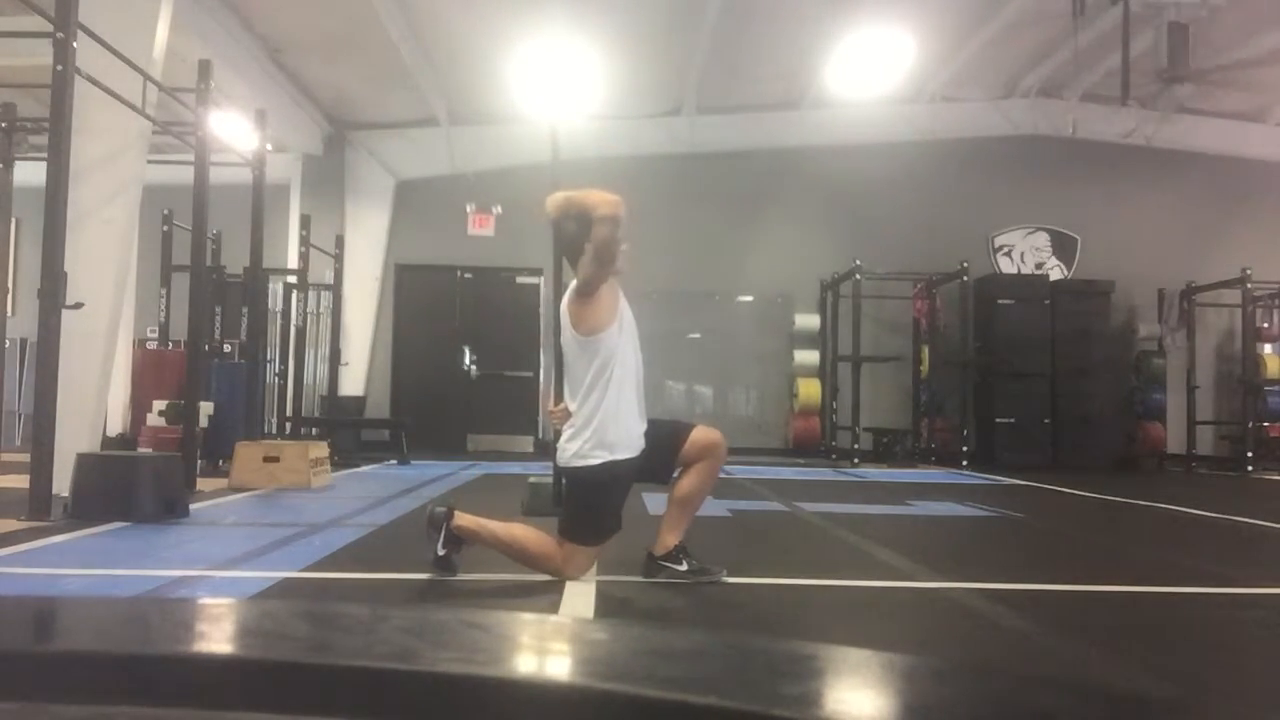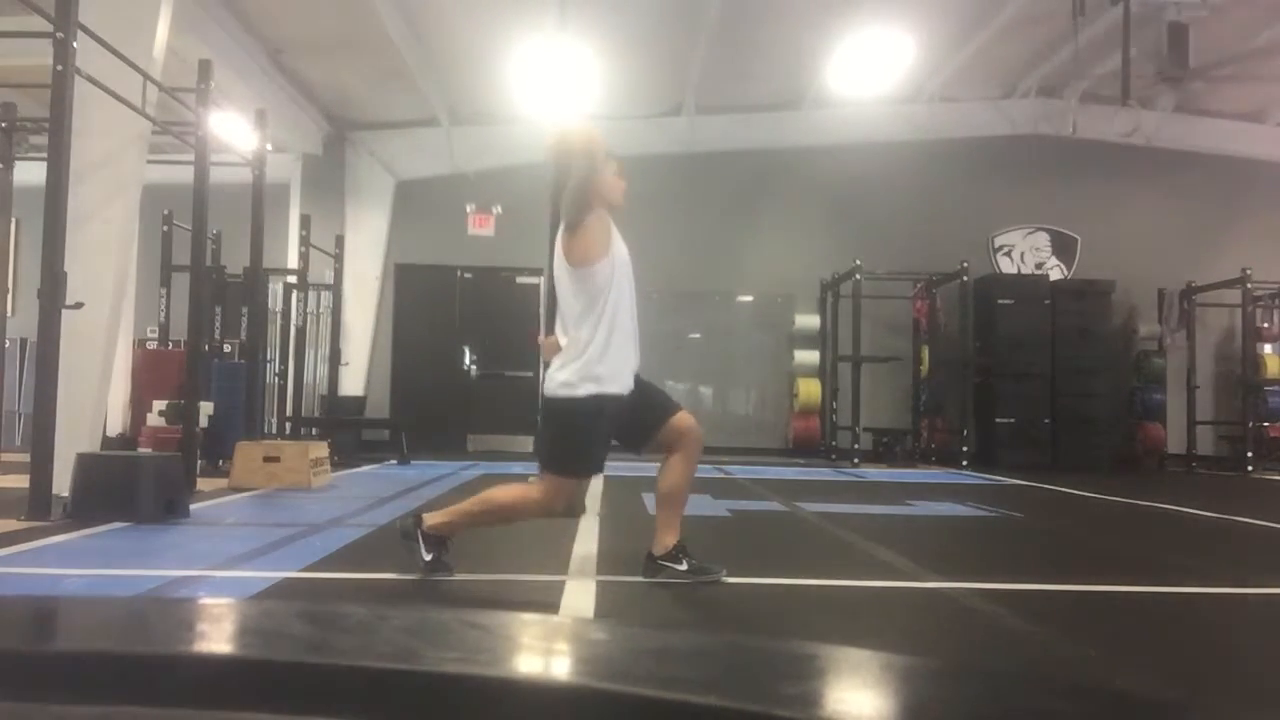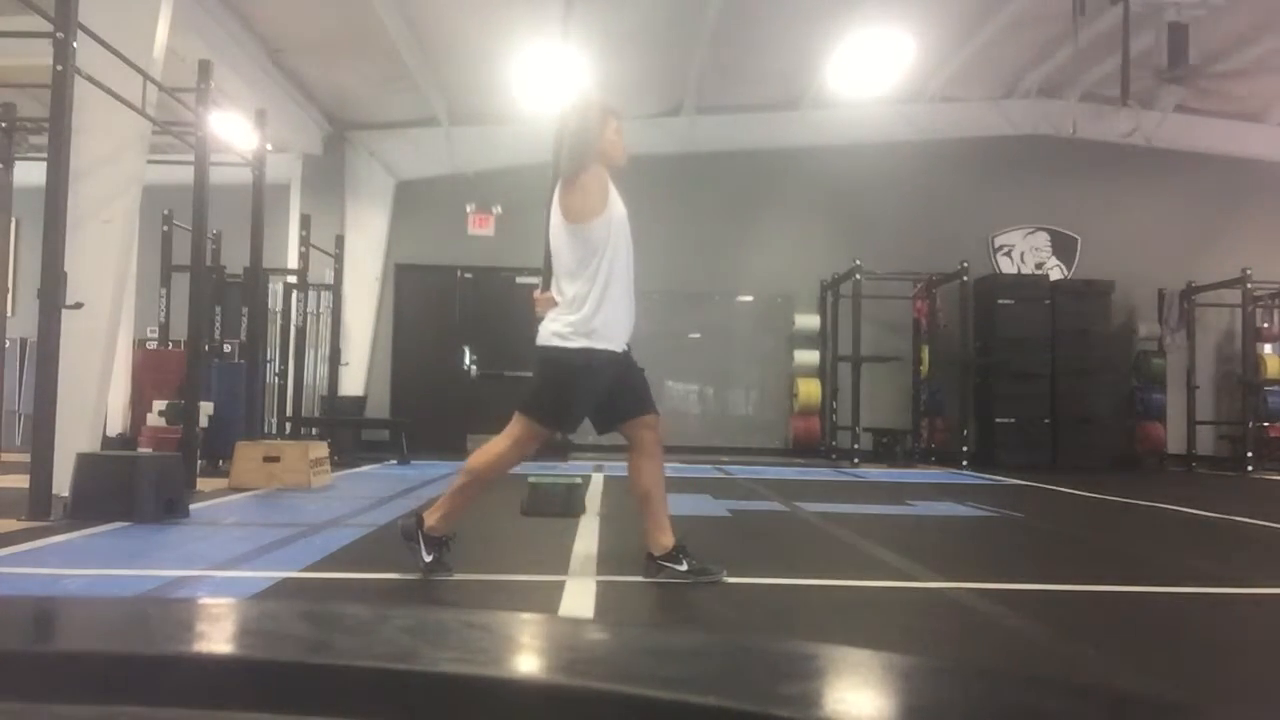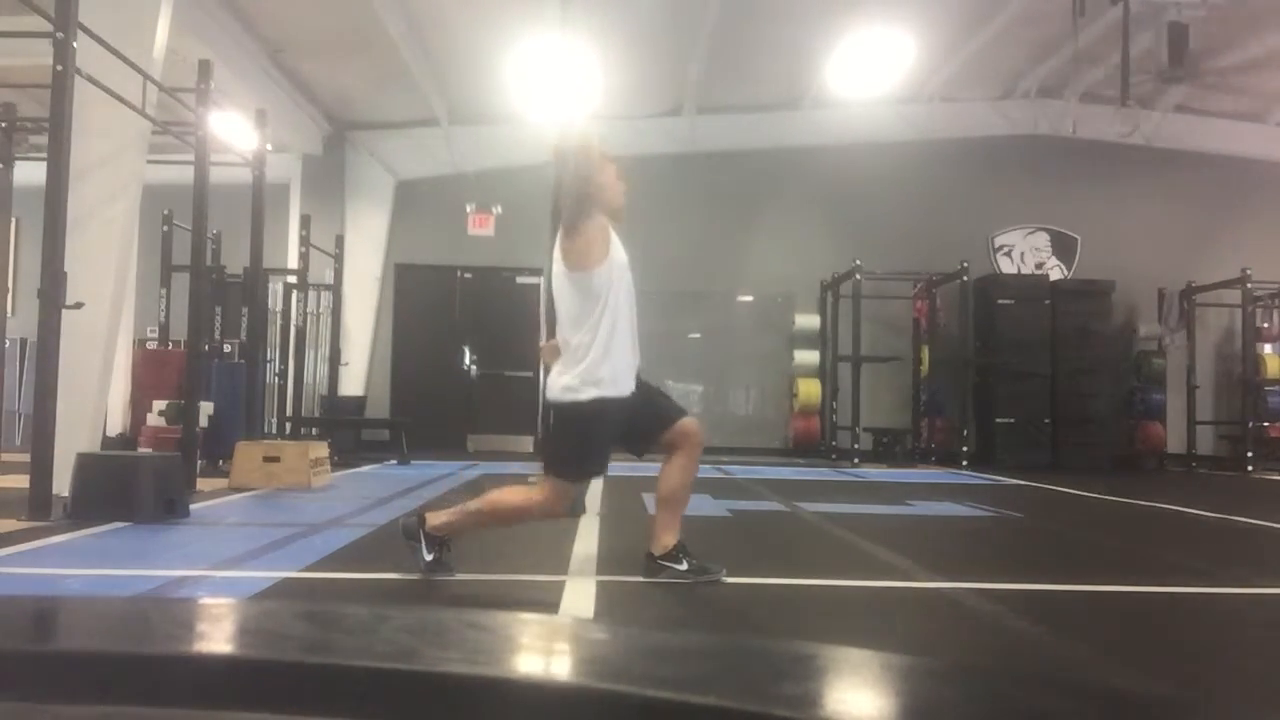
dt=0.5s
person 1, frame 1
left shoulder: (595, 296)
right shoulder: (590, 293)
right elbow: (609, 210)
right wrist: (564, 203)
left hip: (621, 438)
right hip: (599, 453)
left knee: (711, 445)
right knee: (569, 564)
left ankle: (665, 554)
right ankle: (455, 524)
person 1, frame 2
left shoulder: (592, 229)
right shoulder: (585, 222)
right elbow: (584, 157)
right wrist: (580, 151)
left hip: (614, 380)
right hip: (583, 391)
left knee: (685, 434)
right knee: (551, 497)
left ankle: (665, 554)
right ankle: (429, 526)
person 1, frame 3
left shoulder: (593, 188)
right shoulder: (584, 180)
right elbow: (581, 125)
left hip: (604, 345)
right hip: (575, 347)
left knee: (648, 436)
right knee: (518, 442)
left ankle: (664, 554)
right ankle: (429, 526)
person 1, frame 4
left shoulder: (593, 235)
right shoulder: (584, 230)
right elbow: (582, 168)
left hip: (614, 385)
right hip: (587, 394)
left knee: (688, 436)
right knee: (552, 499)
left ankle: (664, 554)
right ankle: (432, 526)
